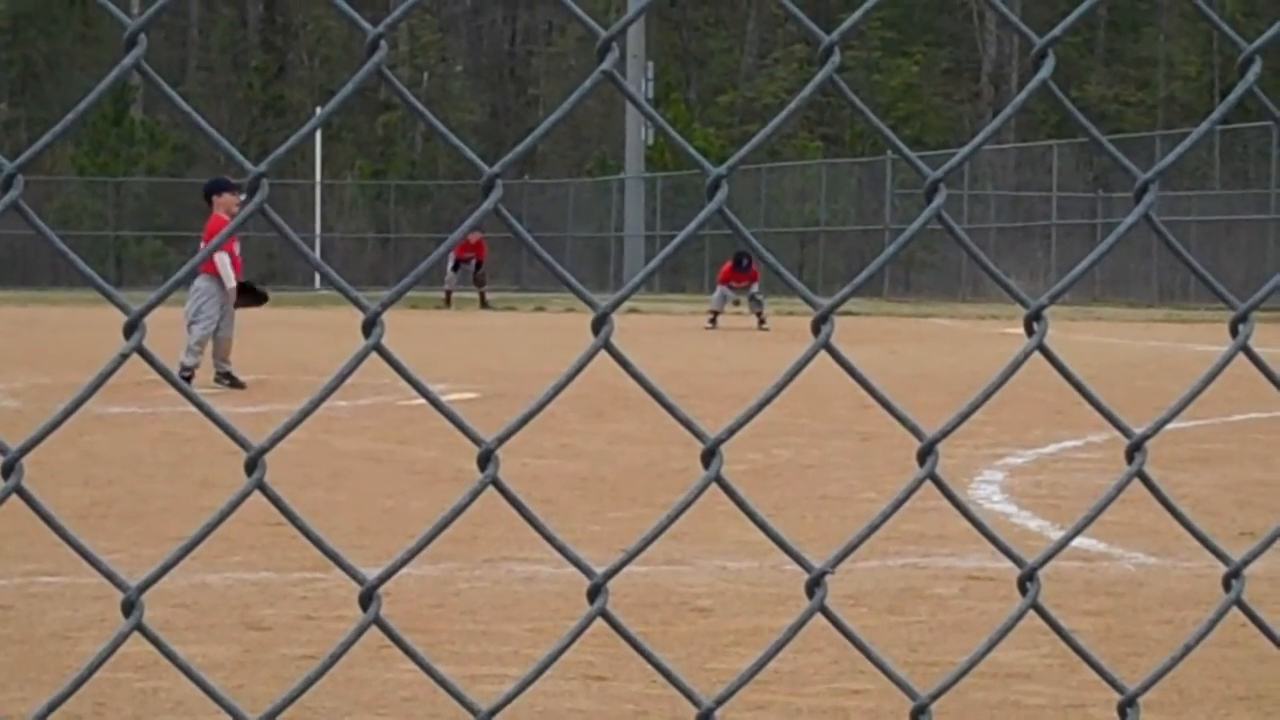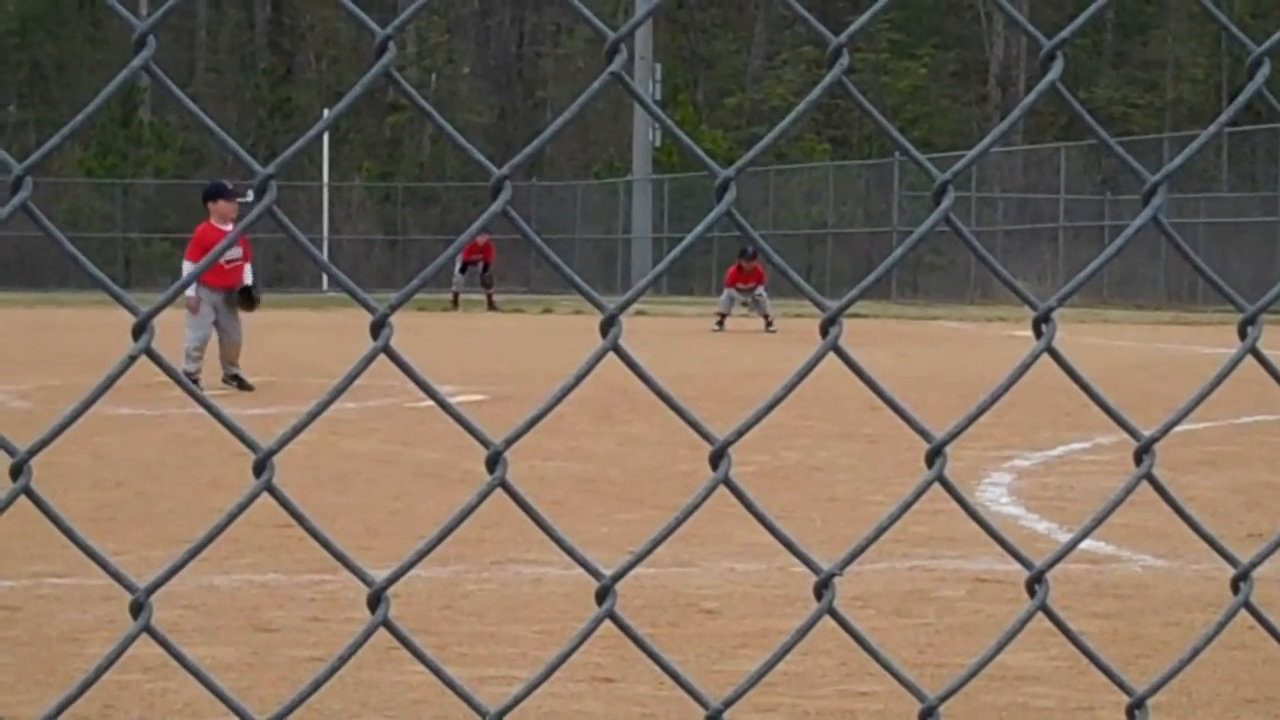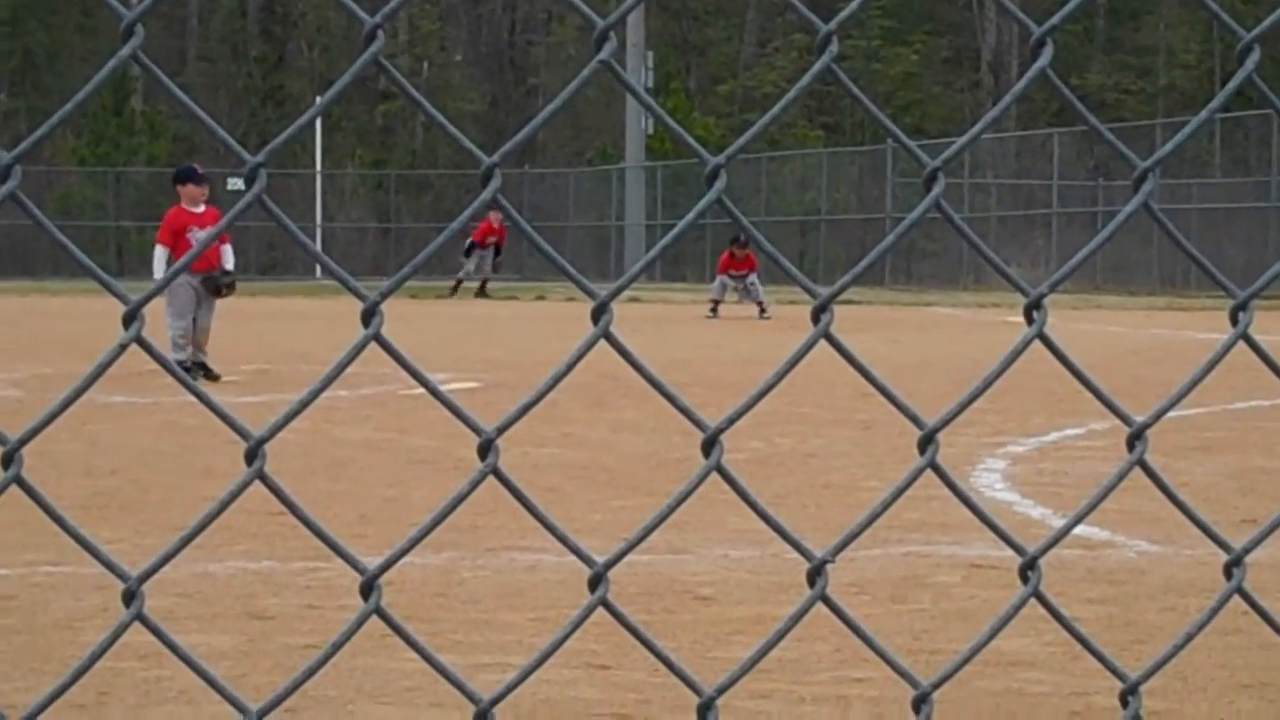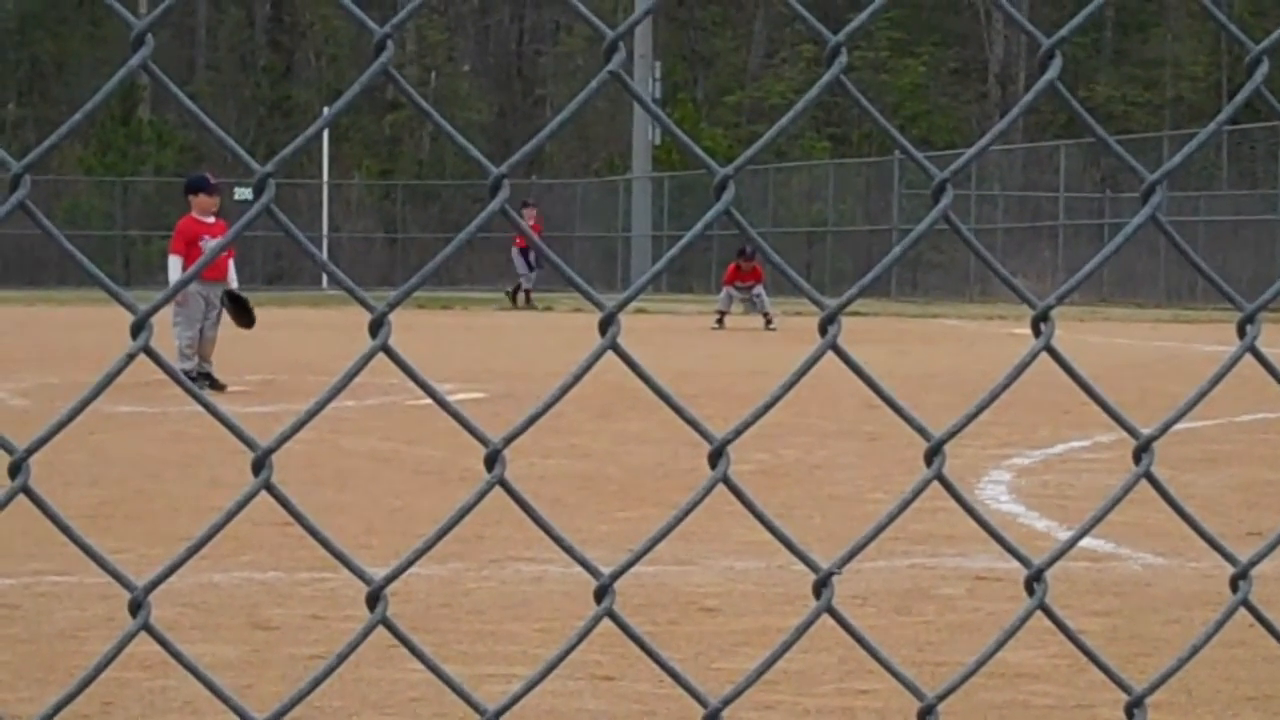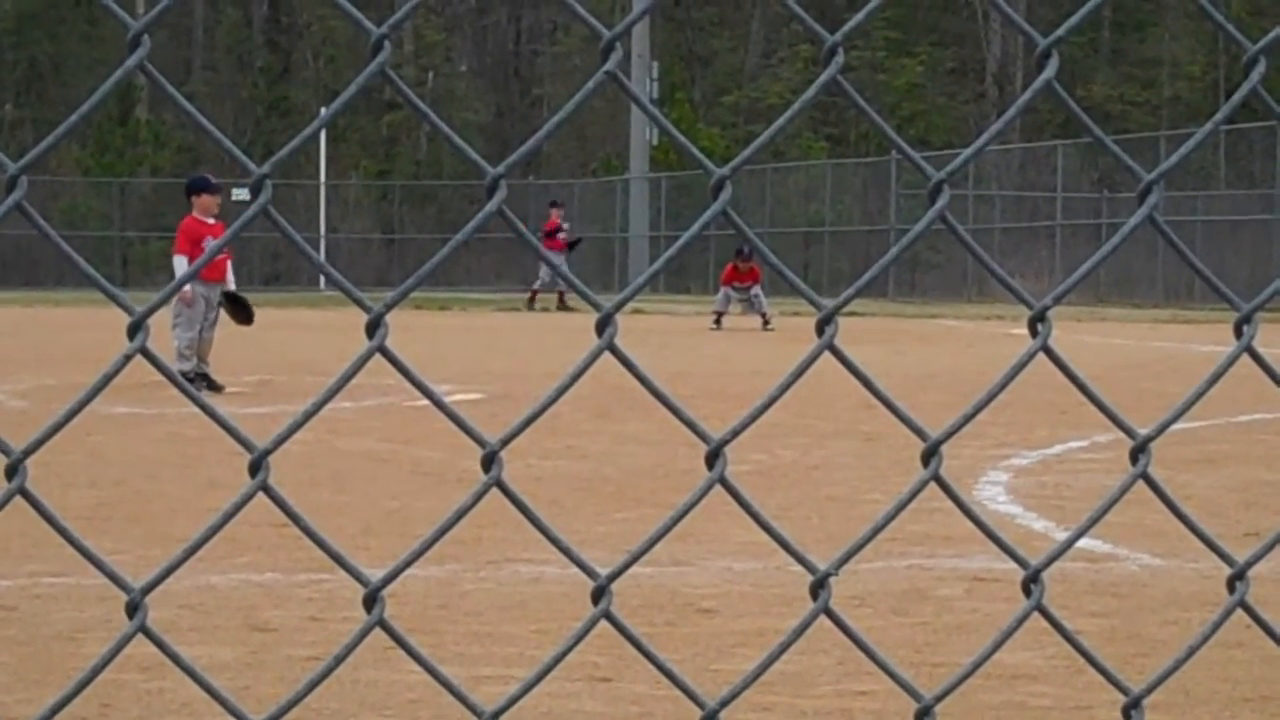
dt=0.5s
person 1, frame 1
left shoulder: (226, 224)
right shoulder: (219, 224)
right elbow: (220, 255)
left wrist: (234, 284)
right wrist: (231, 285)
left hip: (223, 287)
right hip: (211, 286)
left knee: (224, 332)
right knee: (201, 329)
left ankle: (223, 372)
right ankle: (186, 371)
person 1, frame 2
left shoulder: (240, 233)
right shoulder: (202, 233)
left elbow: (246, 262)
right elbow: (189, 264)
left wrist: (247, 286)
right wrist: (190, 293)
left hip: (228, 295)
right hip: (205, 293)
left knee: (234, 336)
right knee: (199, 335)
left ankle: (231, 374)
right ankle: (191, 375)
person 1, frame 3
left shoulder: (214, 214)
right shoulder: (174, 216)
left elbow: (225, 243)
right elbow: (161, 247)
left wrist: (228, 269)
right wrist: (159, 277)
left hip: (209, 277)
right hip: (183, 277)
left knee: (204, 322)
right knee: (182, 322)
left ankle: (199, 361)
right ankle: (181, 363)
person 1, frame 4
left shoulder: (222, 226)
right shoulder: (185, 226)
left elbow: (229, 258)
right elbow: (175, 257)
left wrist: (233, 286)
right wrist: (176, 286)
left hip: (217, 287)
right hip: (194, 286)
left knee: (210, 332)
right knee: (189, 330)
left ankle: (204, 371)
right ankle: (187, 372)
person 1, frame 5
left shoulder: (220, 227)
right shoulder: (188, 226)
left elbow: (226, 259)
right elbow: (180, 258)
left wrist: (230, 287)
right wrist: (184, 286)
left hip: (215, 288)
right hip: (195, 286)
left knee: (207, 332)
right knee: (188, 331)
left ankle: (201, 372)
right ankle: (185, 373)
